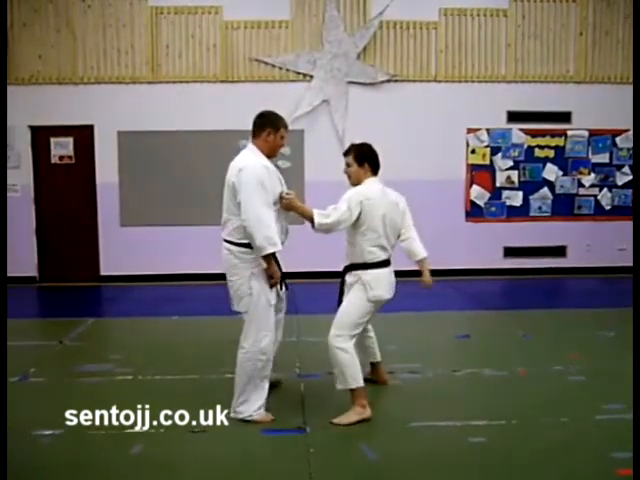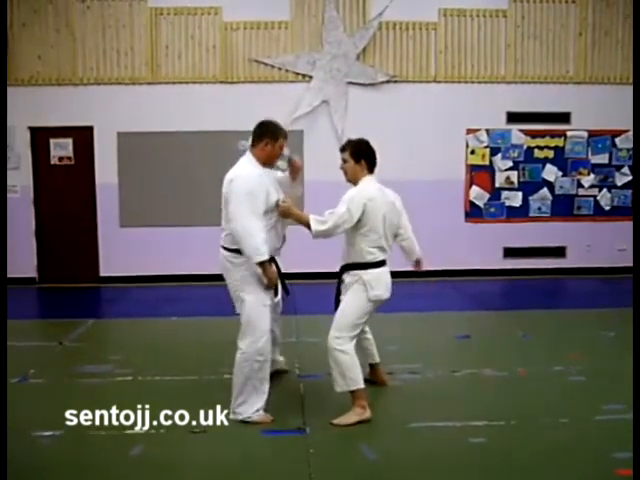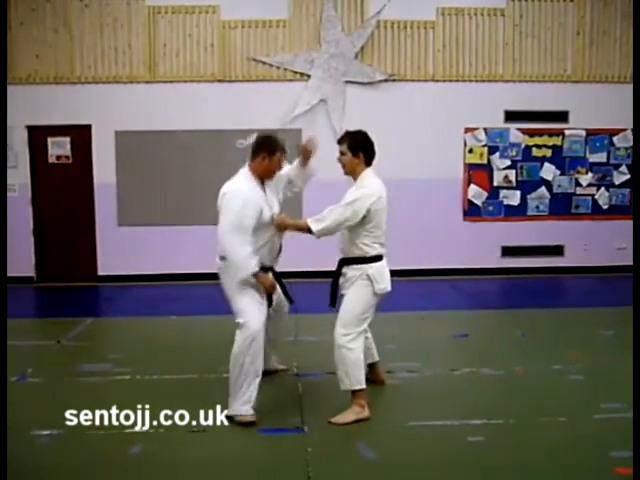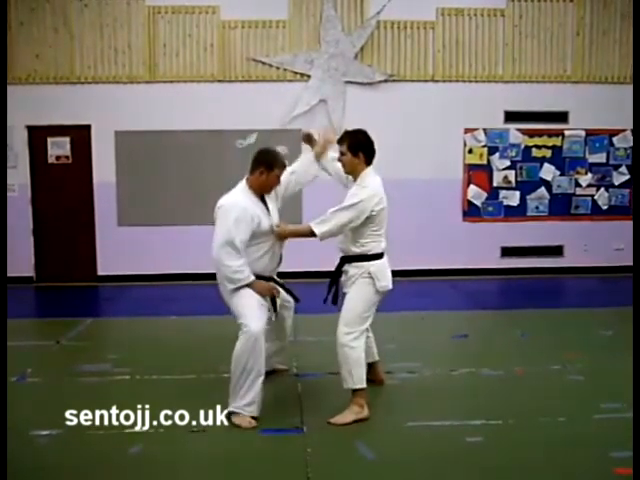
dt=0.5s
person 1, frame 1
left shoulder: (252, 162)
right shoulder: (253, 167)
right elbow: (256, 219)
left wrist: (282, 200)
right wrist: (271, 262)
left hip: (251, 254)
right hip: (249, 257)
left knee: (274, 314)
right knee: (259, 333)
left ankle: (260, 377)
right ankle: (246, 406)
person 1, frame 2
left shoulder: (259, 172)
right shoulder: (246, 177)
left elbow: (275, 191)
right elbow: (245, 227)
left wrist: (292, 176)
right wrist: (266, 266)
left hip: (259, 259)
right hip: (245, 262)
left knee: (271, 312)
right knee: (256, 332)
left ankle: (271, 361)
right ankle: (246, 408)
person 1, frame 3
left shoulder: (267, 181)
right shoulder: (239, 193)
left elbow: (291, 182)
right elbow: (232, 242)
left wrist: (303, 161)
right wrist: (257, 276)
left hip: (262, 267)
right hip: (242, 272)
left knee: (276, 311)
right knee: (251, 327)
left ankle: (265, 361)
right ankle: (240, 407)
person 1, frame 4
left shoulder: (267, 192)
right shoulder: (235, 205)
left elbow: (295, 175)
right elbow: (224, 254)
left wrist: (317, 151)
right wrist: (253, 283)
left hip: (264, 276)
right hip: (241, 281)
left knee: (284, 309)
right knee: (253, 329)
left ankle: (268, 361)
right ankle: (241, 408)
person 2, frame 1
left shoulder: (358, 195)
right shoulder: (396, 198)
left elbow: (328, 222)
right elbow: (409, 235)
left wrist: (296, 206)
right wrist: (424, 268)
left hip: (367, 279)
right hip: (380, 275)
left knee: (339, 338)
right knee: (359, 324)
left ankle: (361, 405)
right ankle: (378, 372)
person 2, frame 2
left shoulder: (358, 195)
right shoulder: (390, 196)
left elbow: (328, 226)
right elbow: (405, 234)
left wrist: (293, 213)
right wrist: (417, 261)
left hip: (364, 278)
right hip: (375, 274)
left knee: (339, 339)
right knee: (357, 326)
left ankle: (361, 406)
right ankle: (377, 373)
person 2, frame 3
left shoulder: (364, 192)
right shoulder: (372, 185)
left elbow: (330, 223)
left wrist: (290, 224)
left hip: (365, 273)
right hip: (364, 269)
left knee: (345, 335)
right knee: (357, 325)
left ankle: (359, 405)
right ankle: (375, 372)
person 2, frame 4
left shoulder: (367, 192)
right shoulder: (364, 180)
left elbow: (333, 223)
right elbow: (336, 169)
left wrist: (290, 231)
left hip: (367, 271)
right hip: (360, 268)
left knee: (348, 334)
right knee: (359, 325)
left ankle: (358, 405)
right ankle: (374, 372)
